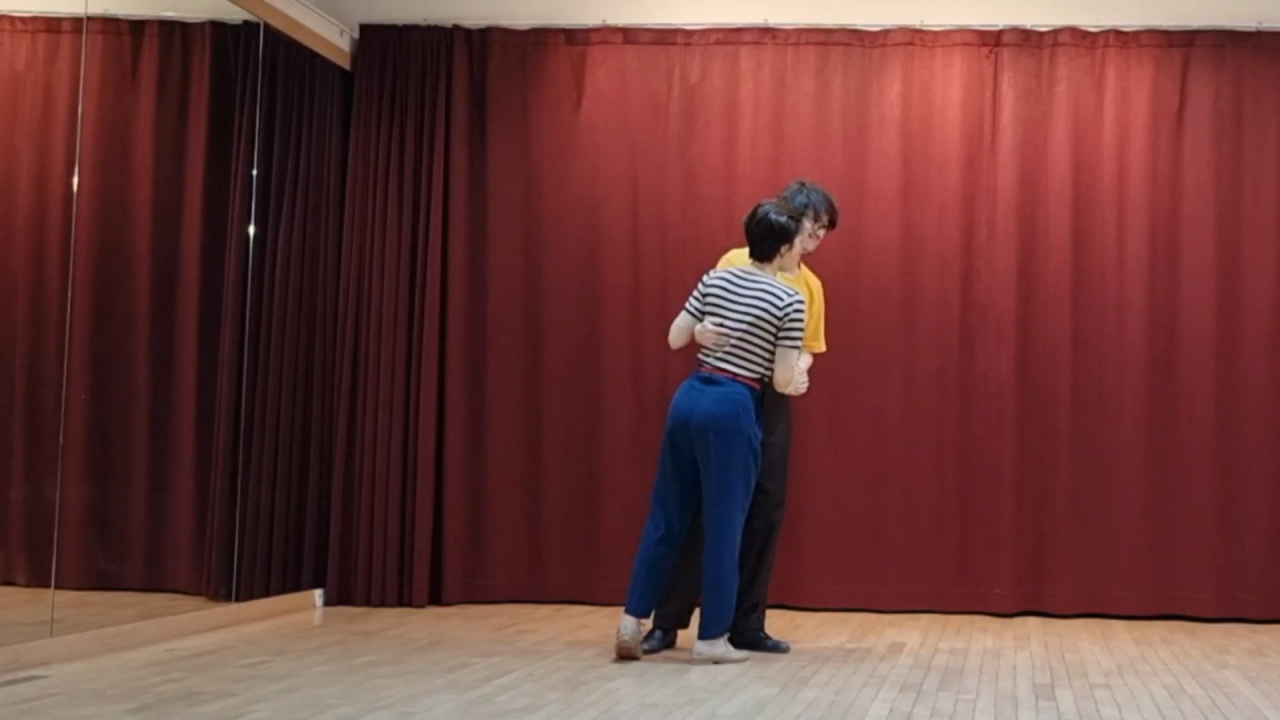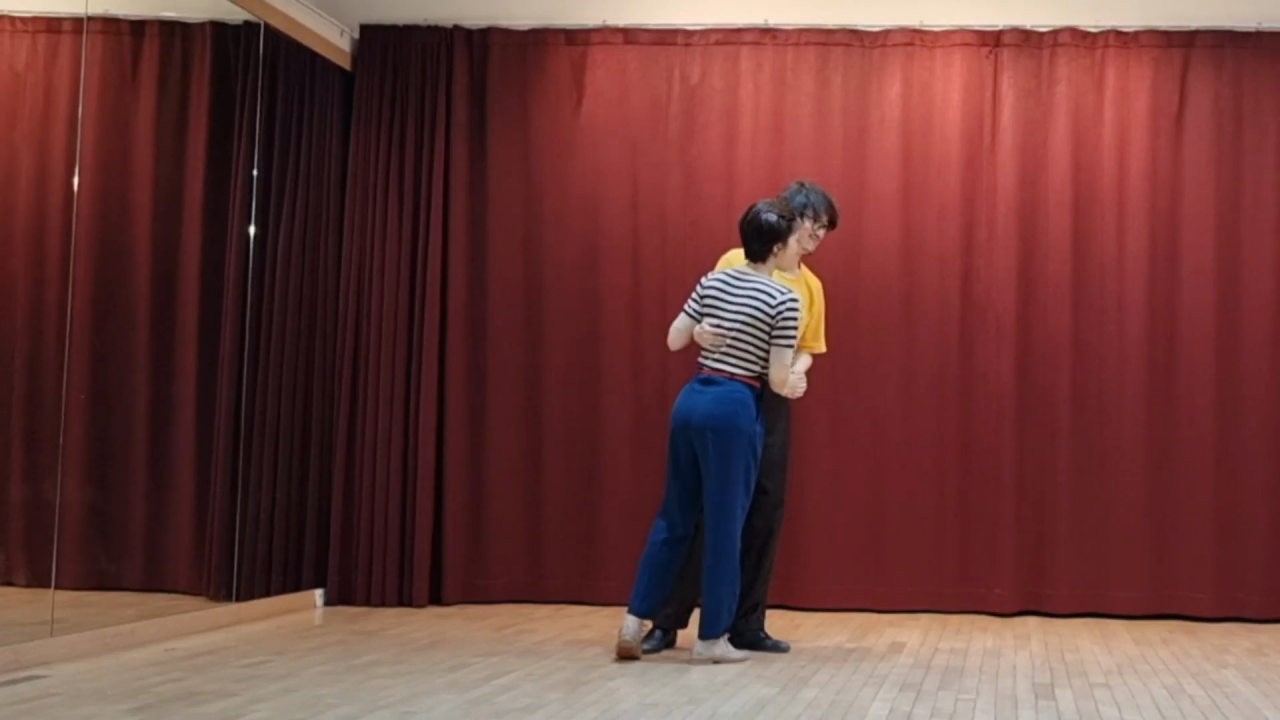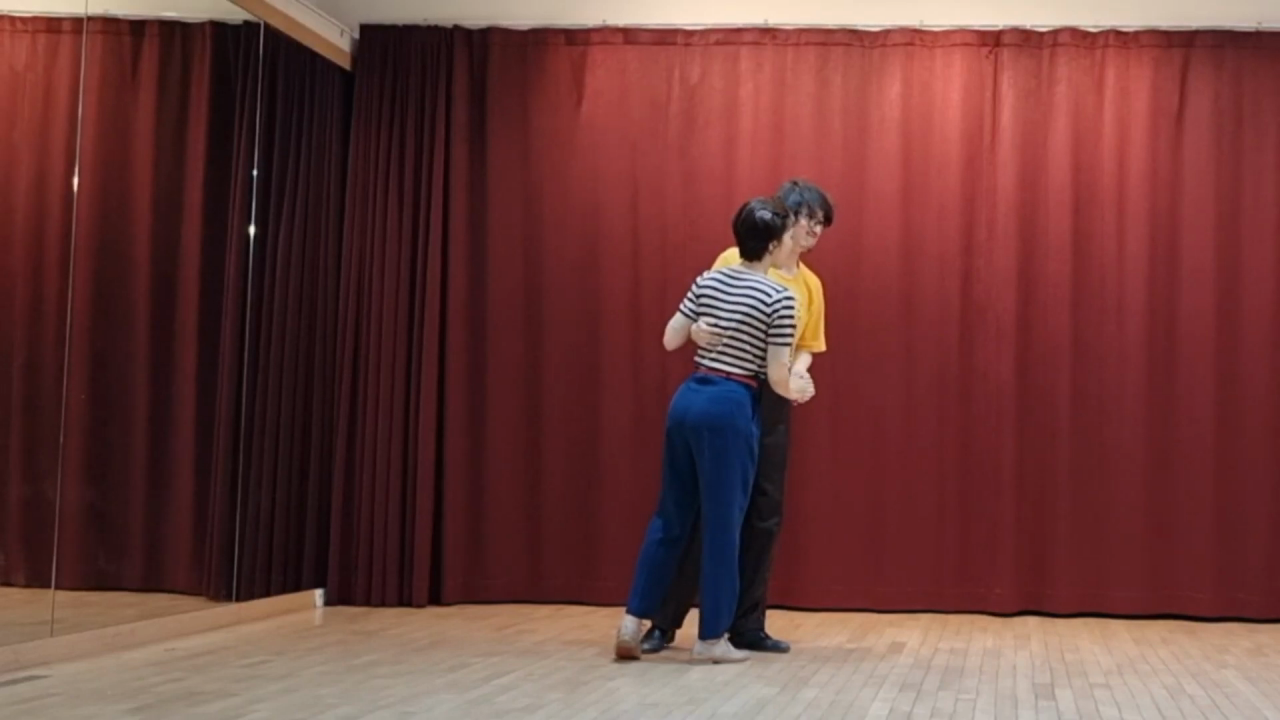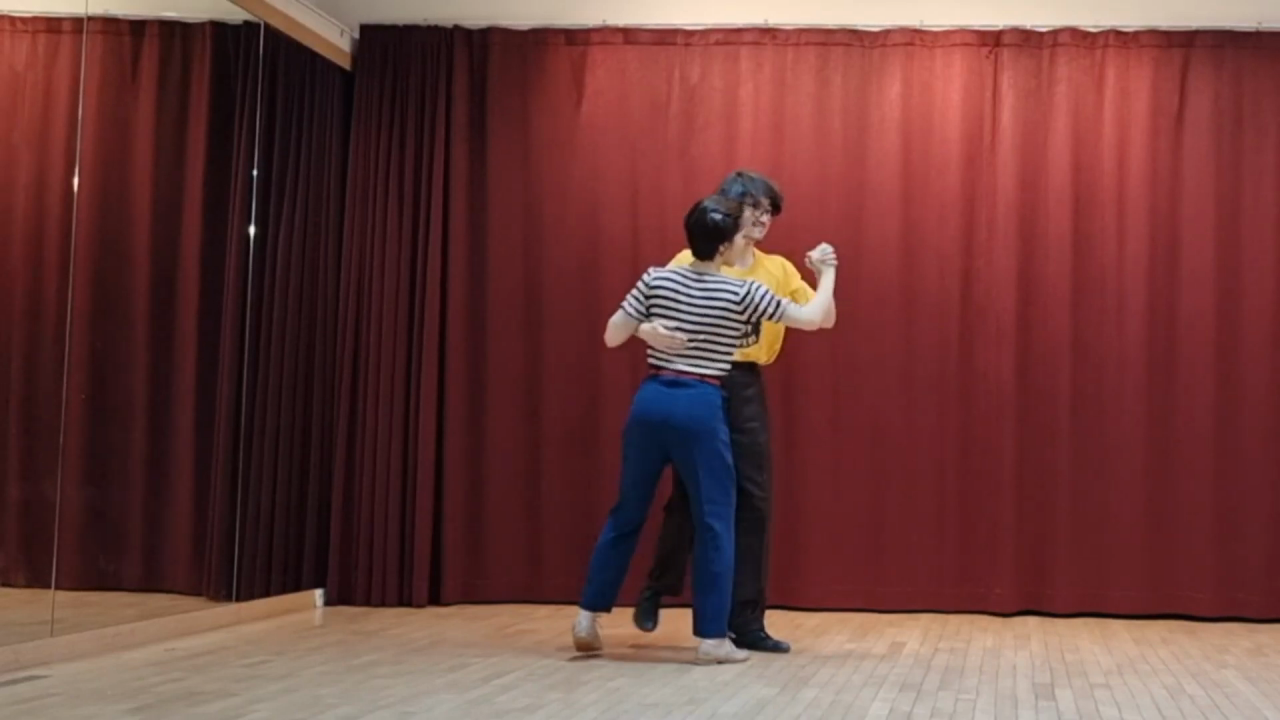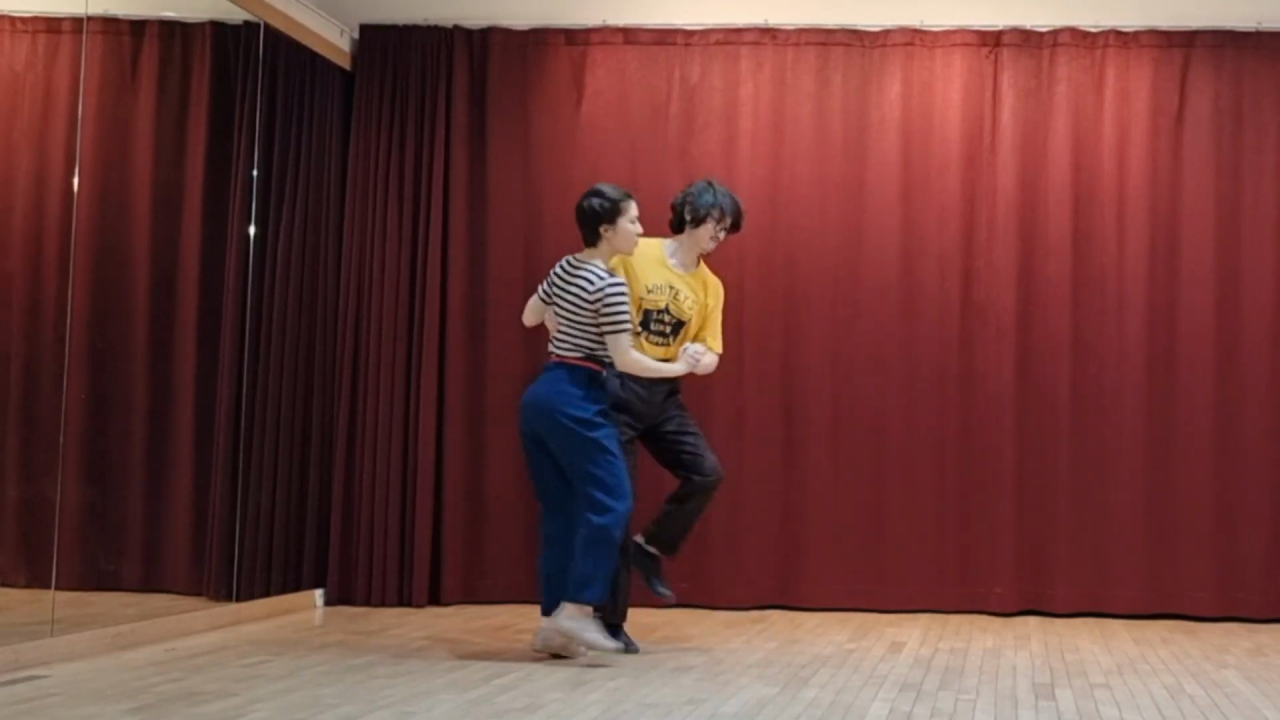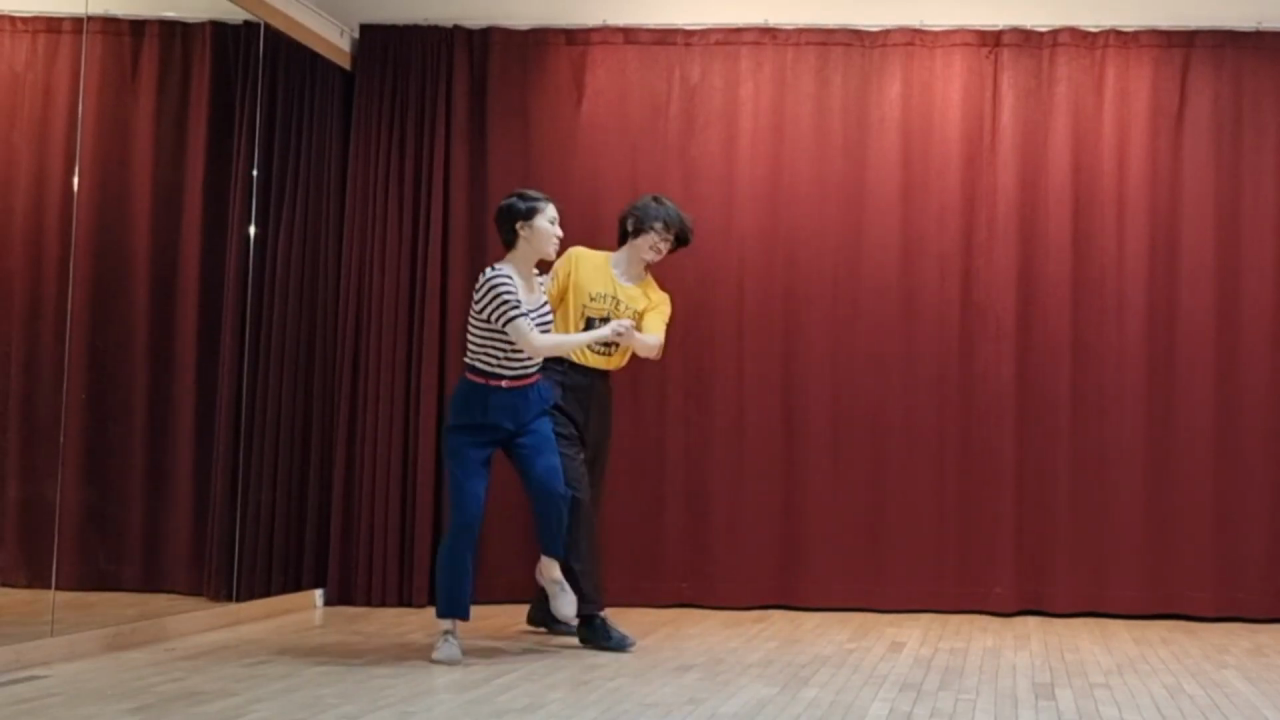
dt=0.5s
person 1, frame 1
left shoulder: (812, 286)
right shoulder: (737, 262)
left elbow: (807, 349)
right elbow: (699, 319)
left wrist: (797, 373)
right wrist: (701, 331)
left hip: (772, 405)
left knee: (765, 513)
left ankle: (747, 625)
right ankle: (667, 621)
person 1, frame 2
left shoulder: (812, 287)
right shoulder: (737, 262)
left elbow: (806, 349)
right elbow: (700, 318)
left wrist: (794, 374)
right wrist: (699, 332)
left hip: (772, 405)
left knee: (764, 512)
left ankle: (747, 624)
right ankle: (667, 621)
person 1, frame 3
left shoulder: (811, 285)
right shoulder: (735, 261)
left elbow: (806, 348)
right elbow: (699, 316)
left wrist: (797, 374)
right wrist: (697, 330)
left hip: (772, 404)
left knee: (765, 513)
left ankle: (747, 624)
right ankle: (664, 621)
person 1, frame 4
left shoulder: (778, 269)
right shoulder: (692, 261)
left elbow: (823, 320)
left wrist: (826, 275)
right wrist: (648, 328)
left hip: (748, 391)
left knee: (754, 506)
right knee: (689, 496)
left ankle: (746, 623)
right ankle: (657, 590)
person 1, frame 5
left shoulder: (711, 286)
right shoulder: (633, 253)
left elbow: (710, 356)
left wrist: (701, 358)
right wrist: (555, 314)
left hip: (665, 391)
right hip: (617, 385)
left knee: (705, 472)
left ankle: (648, 546)
right ankle: (610, 621)
person 1, frame 6
left shoulder: (656, 300)
right shoulder: (578, 261)
left elbow: (653, 348)
left wrist: (631, 337)
left hip: (598, 394)
right hip: (555, 384)
left knee: (582, 500)
right knee: (573, 494)
left ankle: (547, 606)
right ankle: (590, 614)
person 2, frame 1
left shoulder: (715, 279)
right shoulder: (790, 301)
left elbow: (675, 338)
right elbow: (782, 380)
right wrist: (799, 384)
left hip: (689, 397)
right hip: (732, 409)
left knee: (668, 513)
right knee: (725, 521)
left ankle: (631, 621)
right ankle: (711, 637)
person 2, frame 2
left shoulder: (712, 281)
right shoulder: (783, 300)
left elbow: (675, 340)
right elbow: (776, 378)
right wrist: (793, 387)
left hip: (691, 399)
right hip: (733, 409)
left knee: (675, 515)
right knee: (724, 521)
left ankle: (634, 621)
right ankle: (711, 637)
person 2, frame 3
left shoulder: (708, 281)
right shoulder: (779, 297)
left elbow: (670, 340)
right elbow: (776, 377)
right wrist: (798, 390)
left hip: (687, 398)
right hip: (729, 408)
left knee: (671, 515)
right knee: (723, 521)
left ankle: (632, 622)
right ankle: (711, 638)
person 2, frame 4
left shoulder: (655, 279)
right shoulder: (742, 293)
left elbow: (612, 336)
right elbow: (810, 318)
right wrist: (827, 275)
left hip: (650, 402)
right hip: (700, 409)
left knee: (627, 515)
right knee: (715, 525)
left ankle: (587, 618)
right ankle: (711, 637)
person 2, frame 5
left shoulder: (563, 267)
right shoulder: (610, 286)
left elbow: (530, 317)
right elbow: (625, 360)
right wrist: (680, 365)
left hip: (541, 395)
right hip: (573, 399)
left knee: (558, 512)
right knee: (610, 501)
left ankle: (553, 625)
right ankle: (574, 610)
person 2, frame 6
left shoulder: (537, 283)
right shoulder: (496, 282)
right elbow: (532, 344)
right wrist: (603, 333)
left hip: (528, 403)
right hip: (476, 409)
left knee: (551, 487)
right knee: (466, 515)
left ankle: (550, 568)
right ankle: (448, 626)
